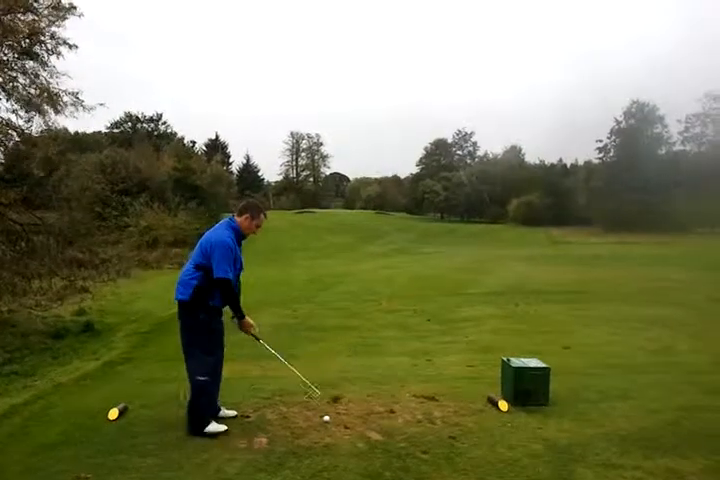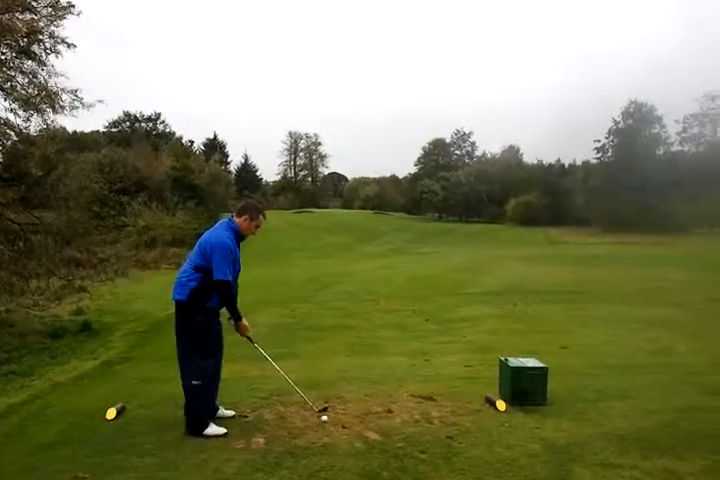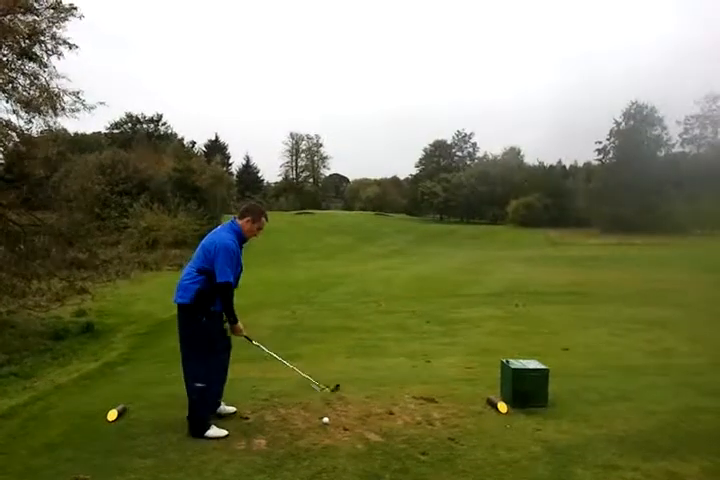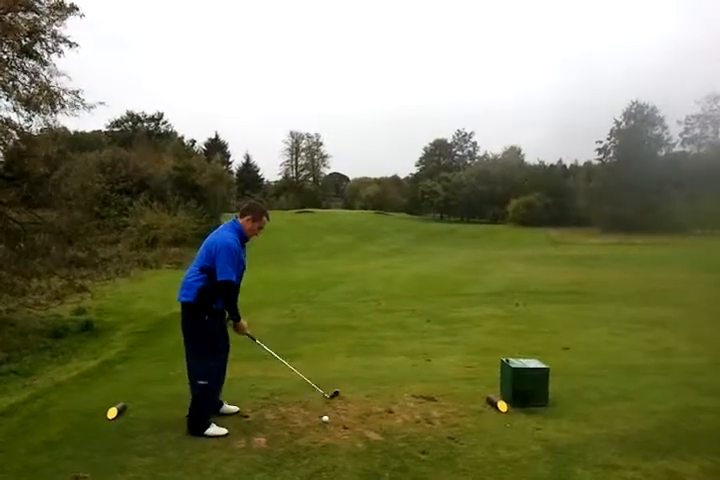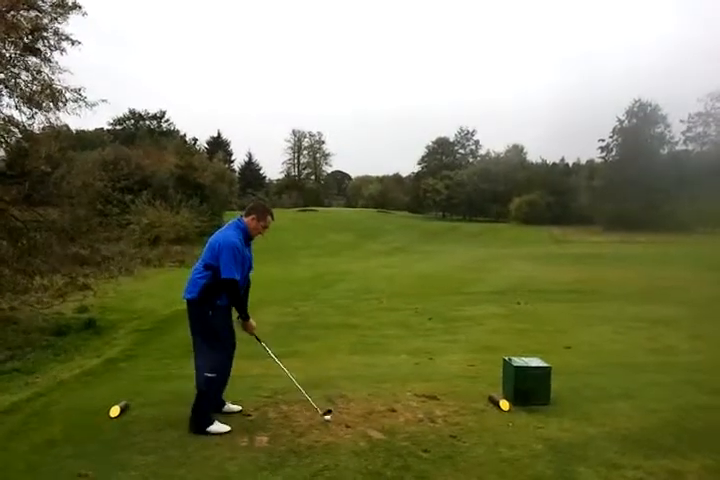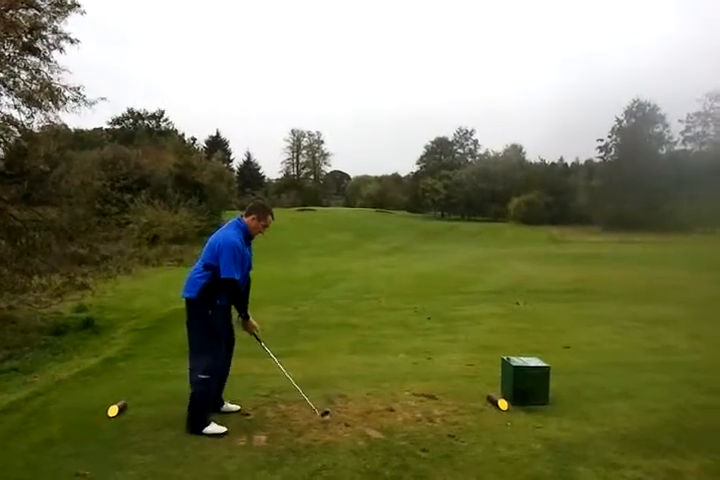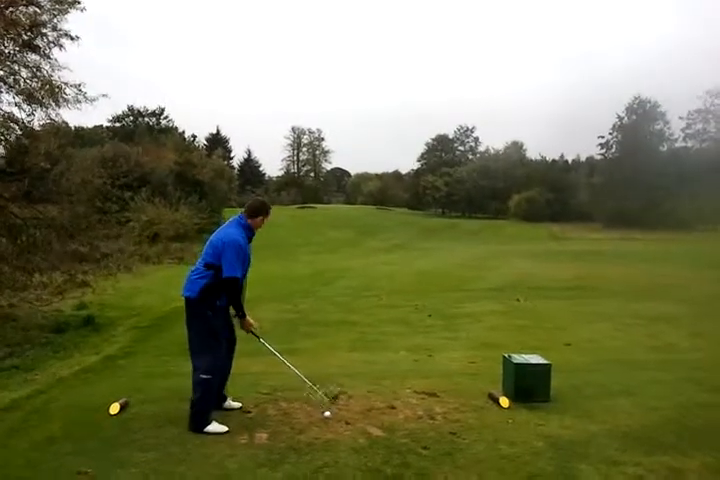
dt=0.2s
person 1, frame 1
left shoulder: (229, 234)
right shoulder: (224, 240)
left elbow: (230, 280)
right elbow: (224, 283)
left wrist: (238, 313)
right wrist: (241, 316)
left hip: (206, 302)
right hip: (196, 303)
left knee: (212, 356)
right knee: (205, 359)
left ankle: (210, 407)
right ankle: (199, 420)
person 1, frame 2
left shoulder: (227, 233)
right shoulder: (223, 240)
left elbow: (226, 282)
right elbow: (223, 285)
left wrist: (234, 315)
right wrist: (237, 319)
left hip: (203, 302)
right hip: (194, 304)
left knee: (211, 355)
right knee: (199, 360)
left ankle: (208, 406)
right ankle: (197, 421)
person 1, frame 3
left shoulder: (229, 235)
right shoulder: (226, 242)
left elbow: (224, 284)
right elbow: (223, 286)
left wrist: (229, 317)
right wrist: (233, 321)
left hip: (206, 304)
right hip: (196, 306)
left knee: (220, 351)
right knee: (202, 361)
left ankle: (211, 403)
right ankle: (199, 423)
person 1, frame 4
left shoulder: (233, 236)
right shoulder: (227, 242)
left elbow: (231, 282)
right elbow: (225, 285)
left wrist: (233, 315)
right wrist: (236, 318)
left hip: (210, 303)
right hip: (199, 304)
left knee: (219, 353)
right knee: (205, 360)
left ankle: (212, 403)
right ankle: (199, 422)
person 1, frame 5
left shoulder: (241, 237)
right shoulder: (230, 240)
left elbow: (242, 279)
right elbow: (230, 283)
left wrist: (243, 313)
right wrist: (245, 317)
left hip: (218, 301)
right hip: (204, 301)
left knee: (225, 349)
right knee: (212, 356)
left ankle: (215, 401)
right ankle: (202, 419)
person 1, frame 6
left shoulder: (241, 237)
right shoulder: (230, 240)
left elbow: (243, 279)
right elbow: (230, 283)
left wrist: (244, 312)
right wrist: (245, 317)
left hip: (217, 300)
right hip: (203, 301)
left knee: (225, 348)
right knee: (208, 356)
left ankle: (214, 400)
right ankle: (198, 419)
person 1, frame 7
left shoulder: (237, 231)
right shoulder: (234, 239)
left elbow: (236, 279)
right elbow: (231, 282)
left wrist: (238, 311)
right wrist: (242, 315)
left hip: (213, 298)
right hip: (203, 299)
left knee: (226, 345)
right knee: (209, 356)
left ankle: (216, 397)
right ankle: (200, 419)
